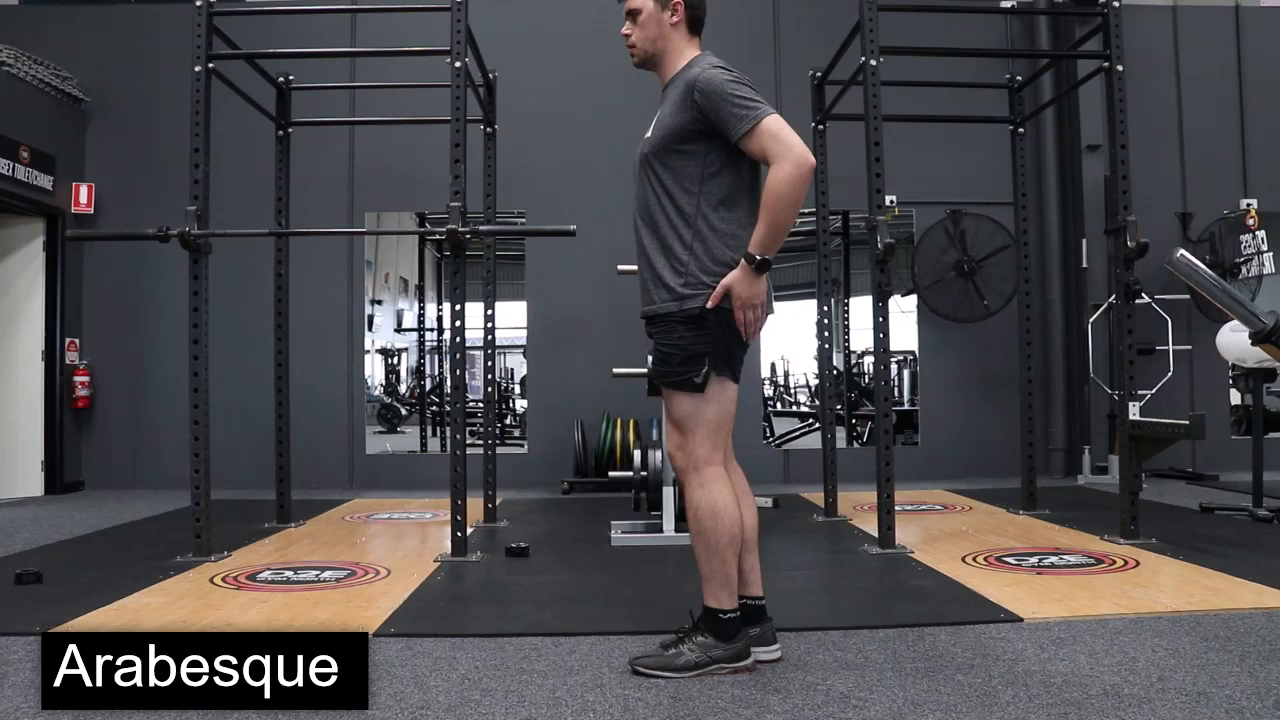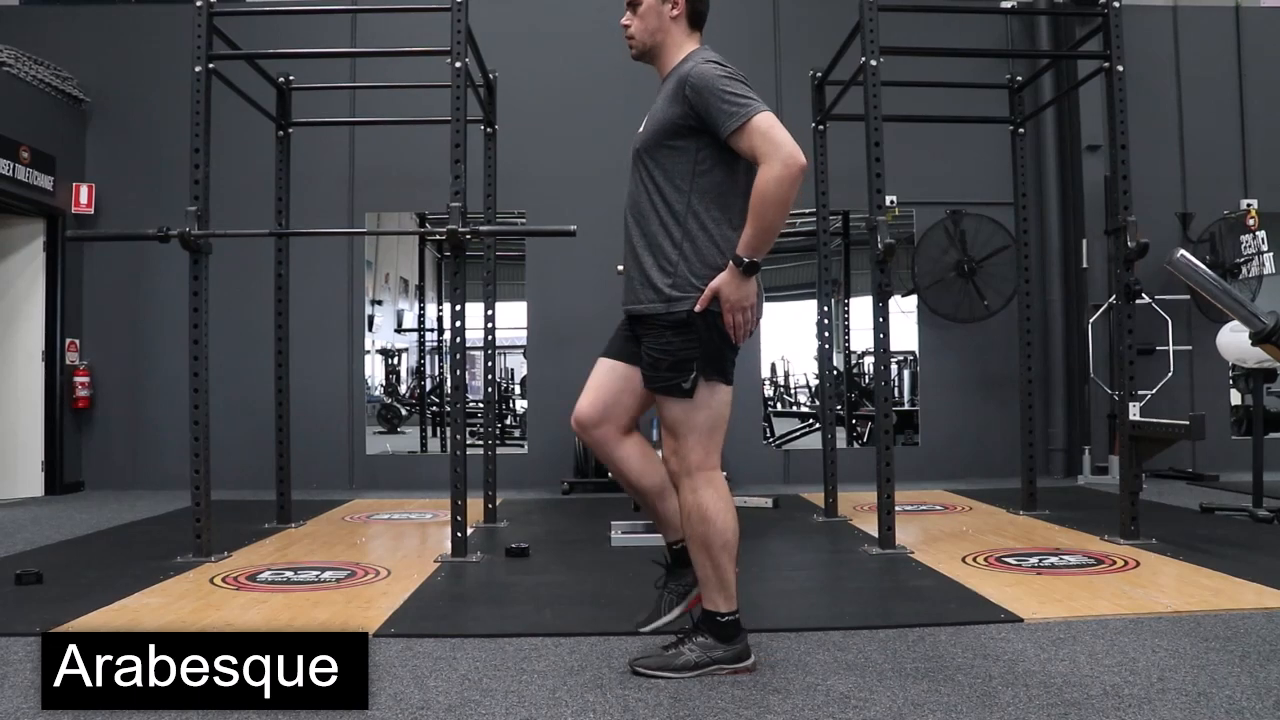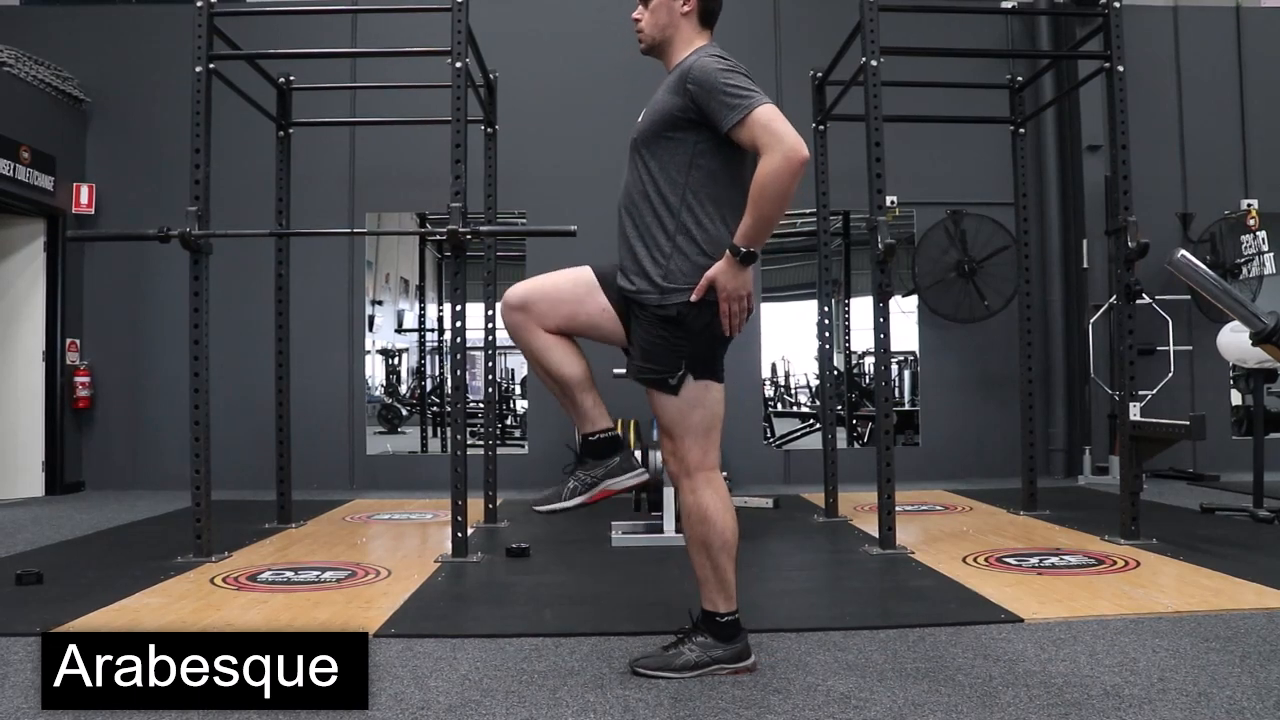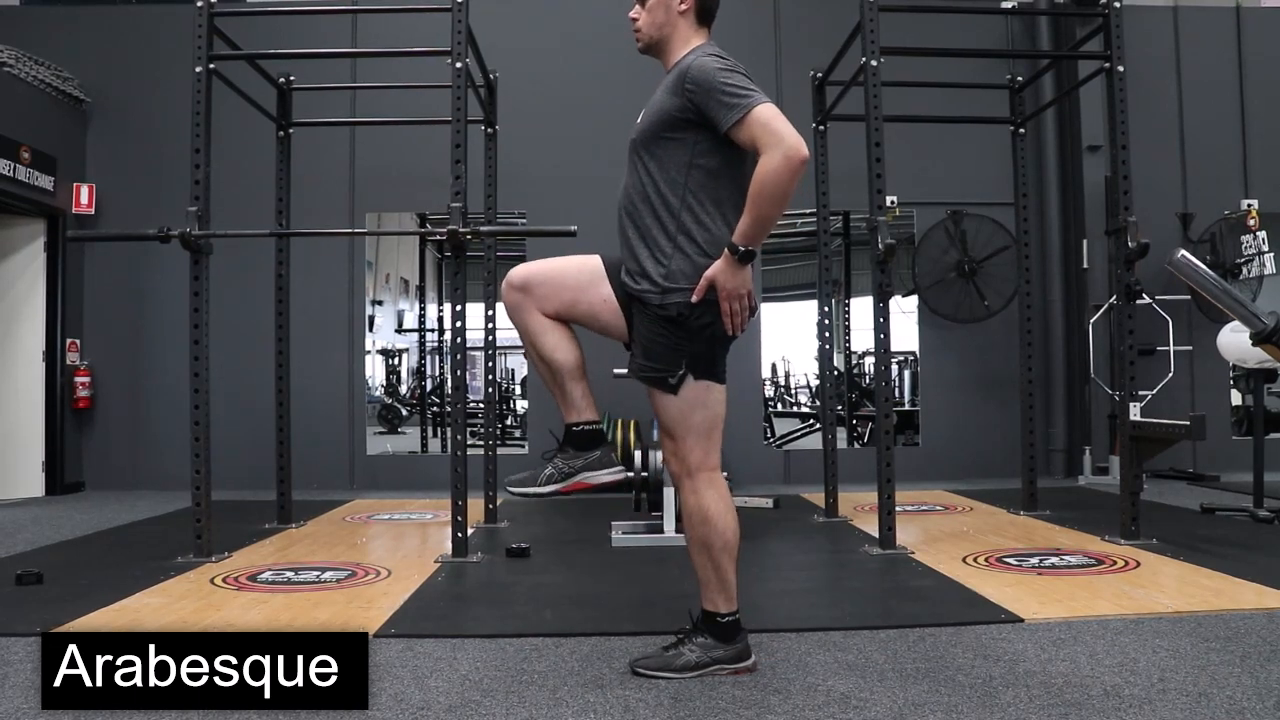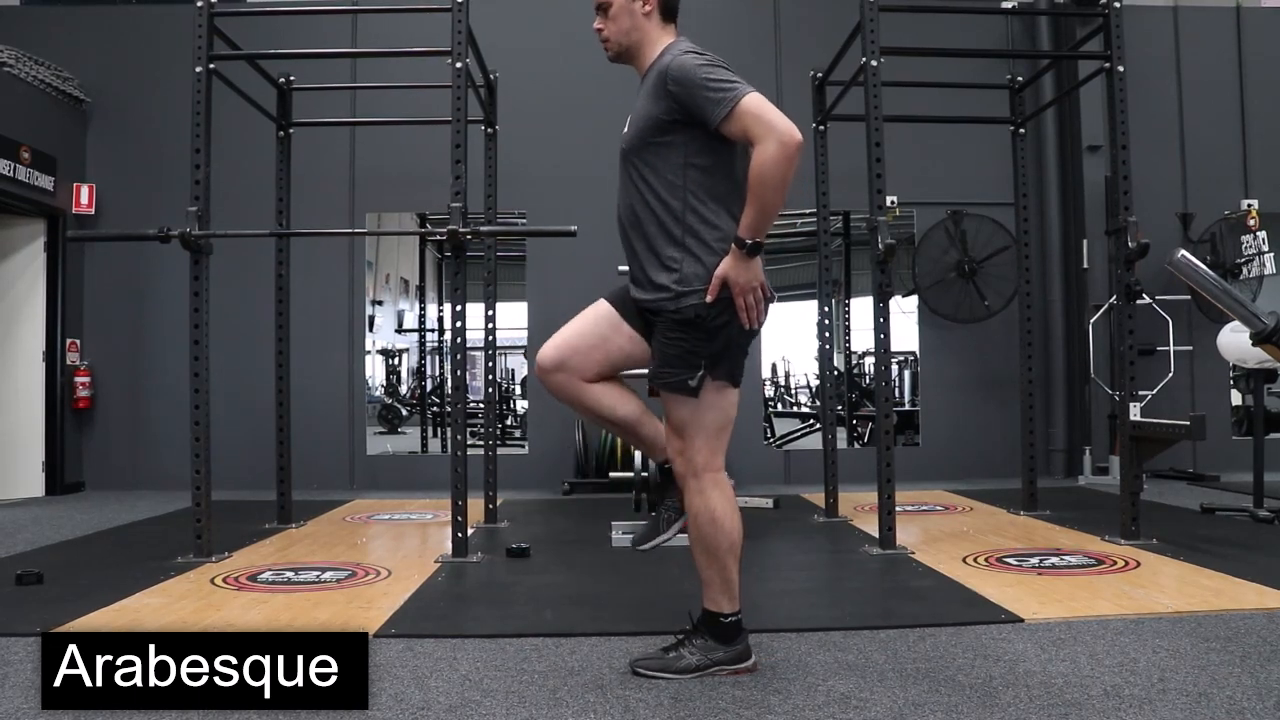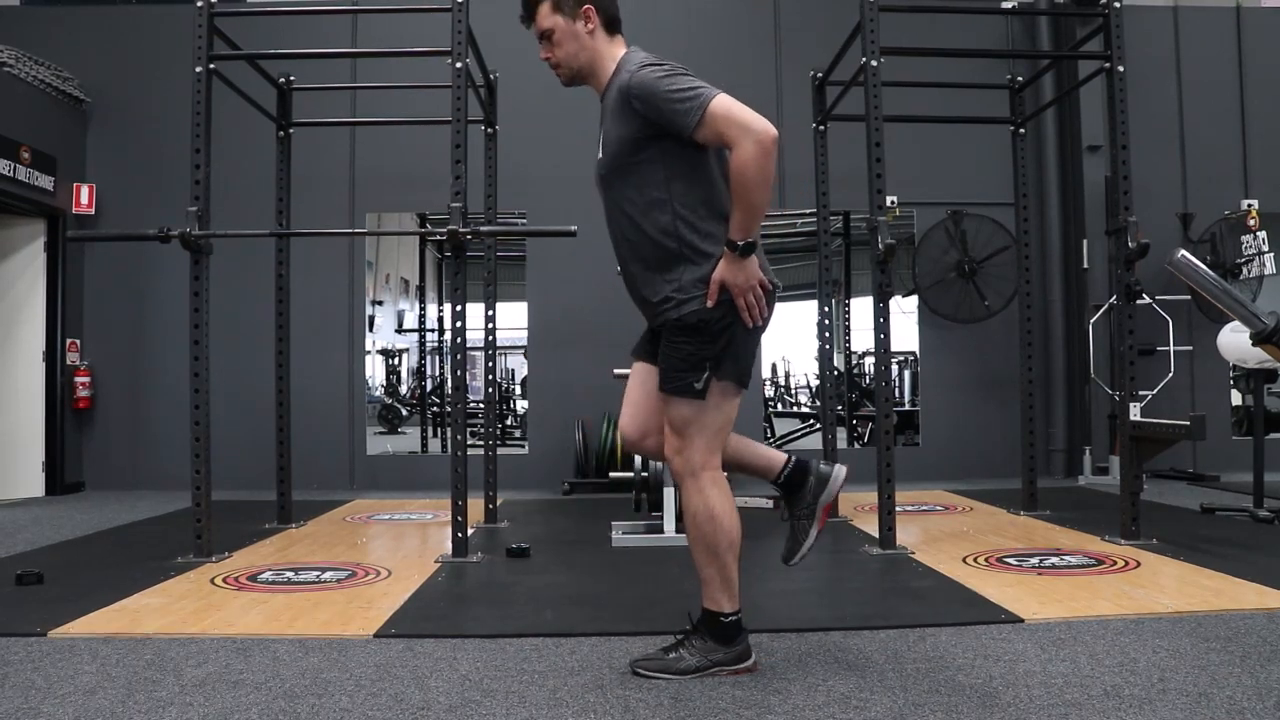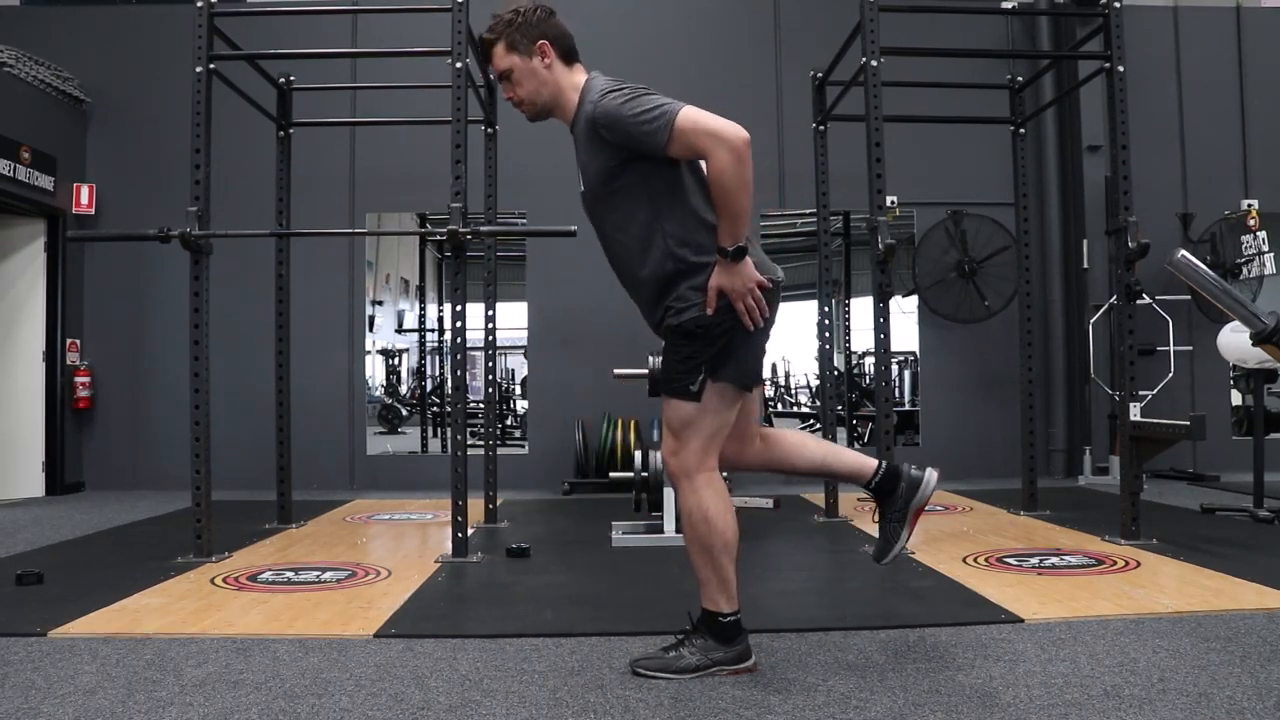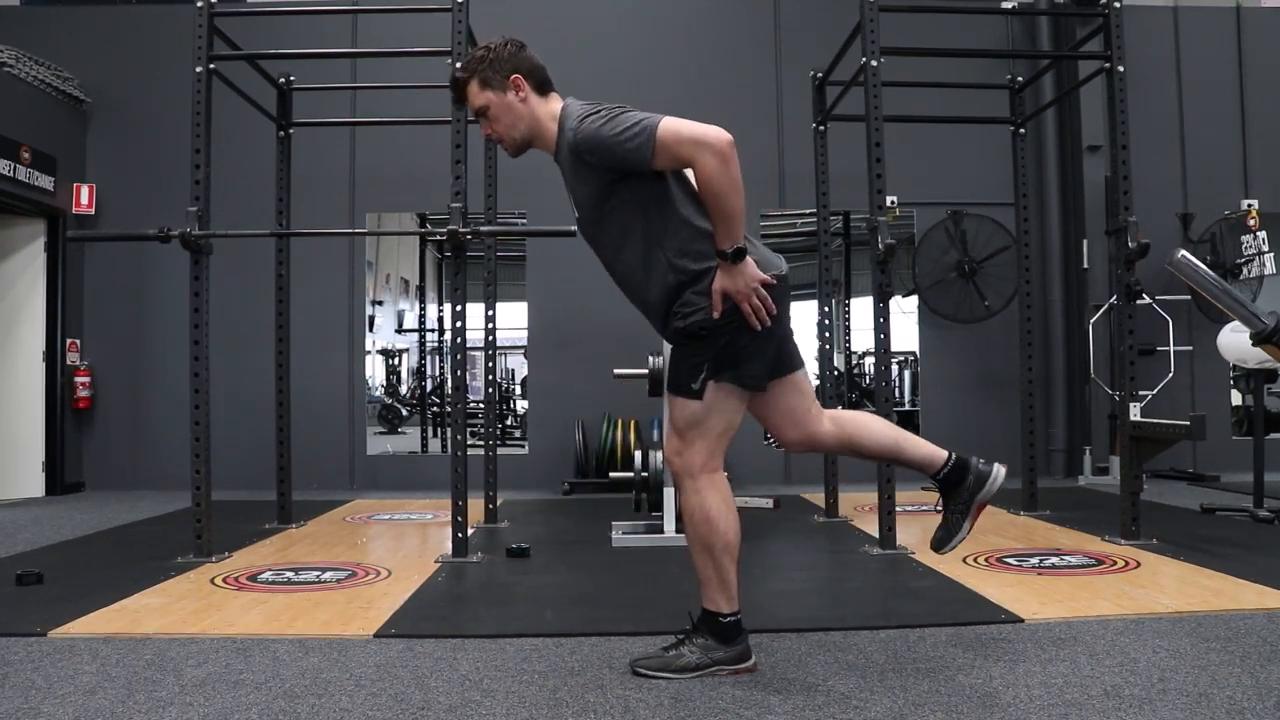
dt=0.5s
person 1, frame 1
left shoulder: (709, 81)
right shoulder: (677, 95)
left elbow: (795, 161)
left wrist: (753, 266)
left hip: (704, 305)
right hip: (681, 305)
left knee: (698, 461)
right knee: (712, 462)
left ankle: (721, 631)
right ankle: (751, 618)
person 1, frame 2
left shoulder: (703, 76)
right shoulder: (676, 90)
left elbow: (785, 160)
left wrist: (742, 267)
left hip: (694, 304)
right hip: (659, 304)
left knee: (692, 466)
right knee: (595, 422)
left ankle: (722, 632)
right ankle: (689, 558)
person 1, frame 3
left shoulder: (705, 71)
right shoulder: (682, 83)
left elbow: (788, 152)
left wrist: (739, 258)
left hip: (685, 294)
right hip: (648, 285)
left knee: (691, 466)
right knee: (523, 306)
left ankle: (723, 635)
right ankle: (604, 452)
person 1, frame 4
left shoulder: (704, 70)
right shoulder: (681, 82)
left elbow: (787, 152)
left wrist: (738, 255)
left hip: (686, 292)
right hip: (651, 282)
left knee: (693, 467)
right knee: (524, 286)
left ankle: (723, 635)
right ankle: (586, 444)
person 1, frame 5
left shoulder: (682, 68)
right shoulder: (658, 82)
left elbow: (781, 139)
left wrist: (745, 251)
left hip: (704, 294)
right hip: (664, 290)
left knee: (697, 464)
right knee: (559, 365)
left ankle: (724, 637)
right ankle: (677, 473)
person 1, frame 6
left shoulder: (643, 80)
right shoulder: (618, 97)
left elbow: (755, 136)
left wrist: (740, 251)
left hip: (711, 294)
right hip: (682, 297)
left knee: (692, 459)
right knee: (641, 436)
left ankle: (723, 636)
right ankle: (795, 476)
person 1, frame 7
left shoulder: (608, 107)
right shoulder: (592, 121)
left elbow: (728, 141)
right elbow: (699, 163)
left wrist: (733, 256)
left hip: (716, 296)
right hip: (708, 299)
left knee: (688, 461)
right knee: (738, 446)
left ankle: (722, 636)
right ankle: (892, 479)
person 1, frame 8
left shoulder: (588, 130)
right shoulder: (579, 144)
left elbow: (712, 145)
right elbow: (685, 173)
left wrist: (732, 257)
left hip: (719, 298)
right hip: (730, 297)
left knee: (693, 462)
right knee: (808, 429)
left ankle: (722, 635)
right ankle: (960, 473)
